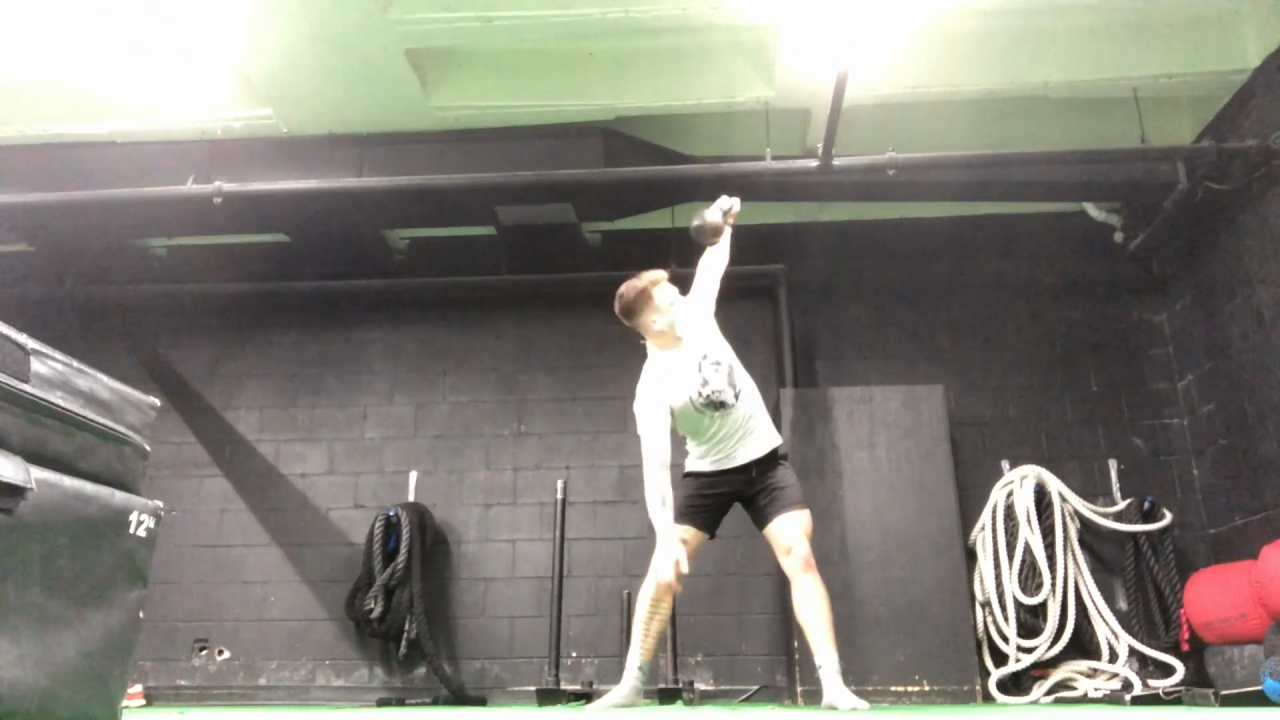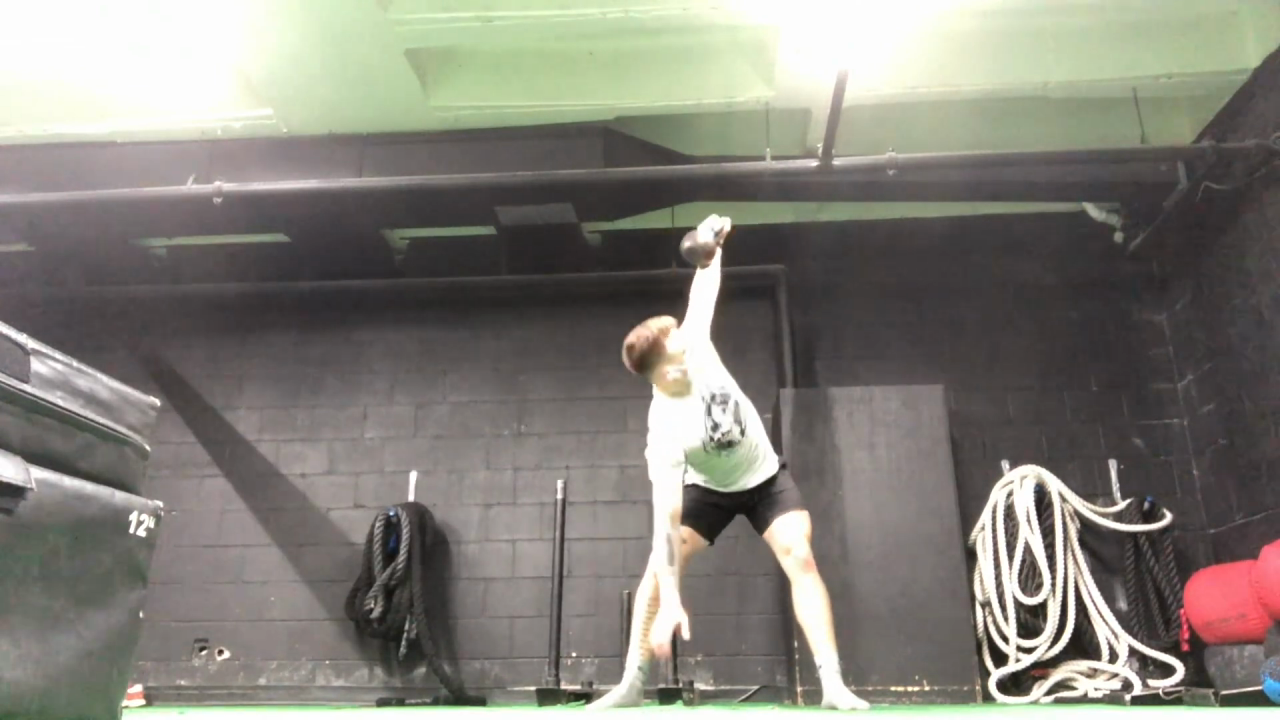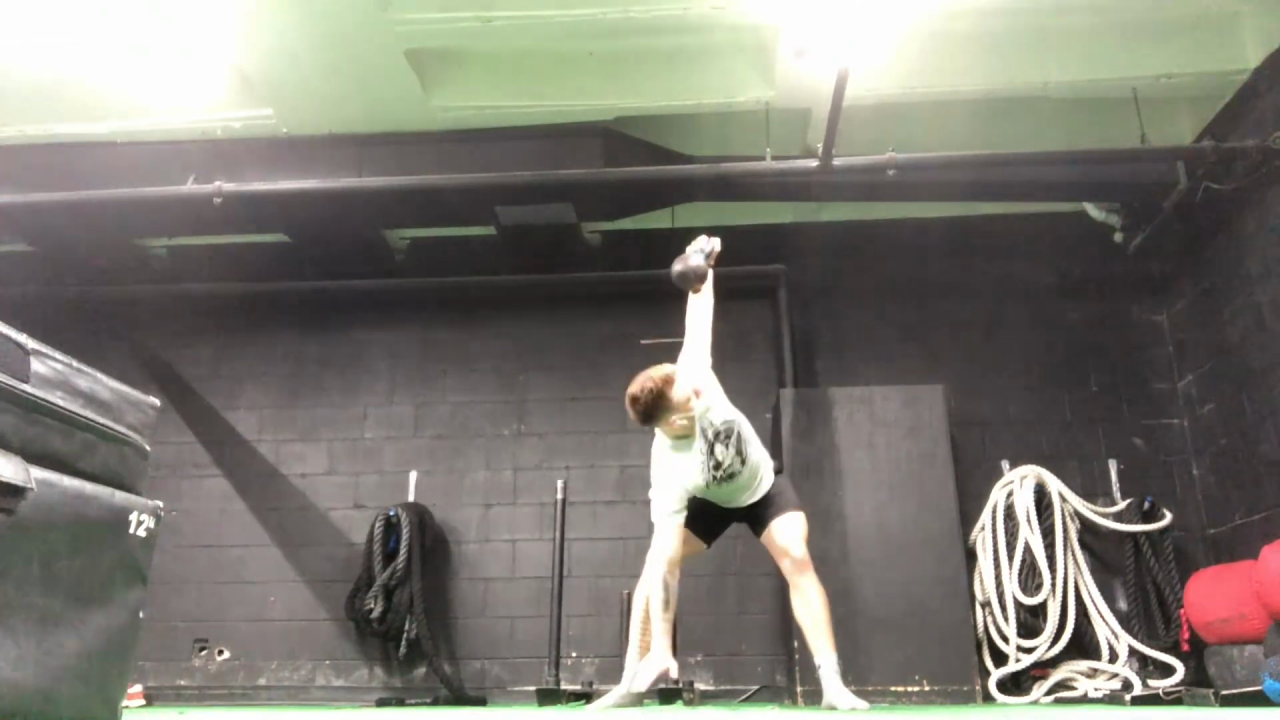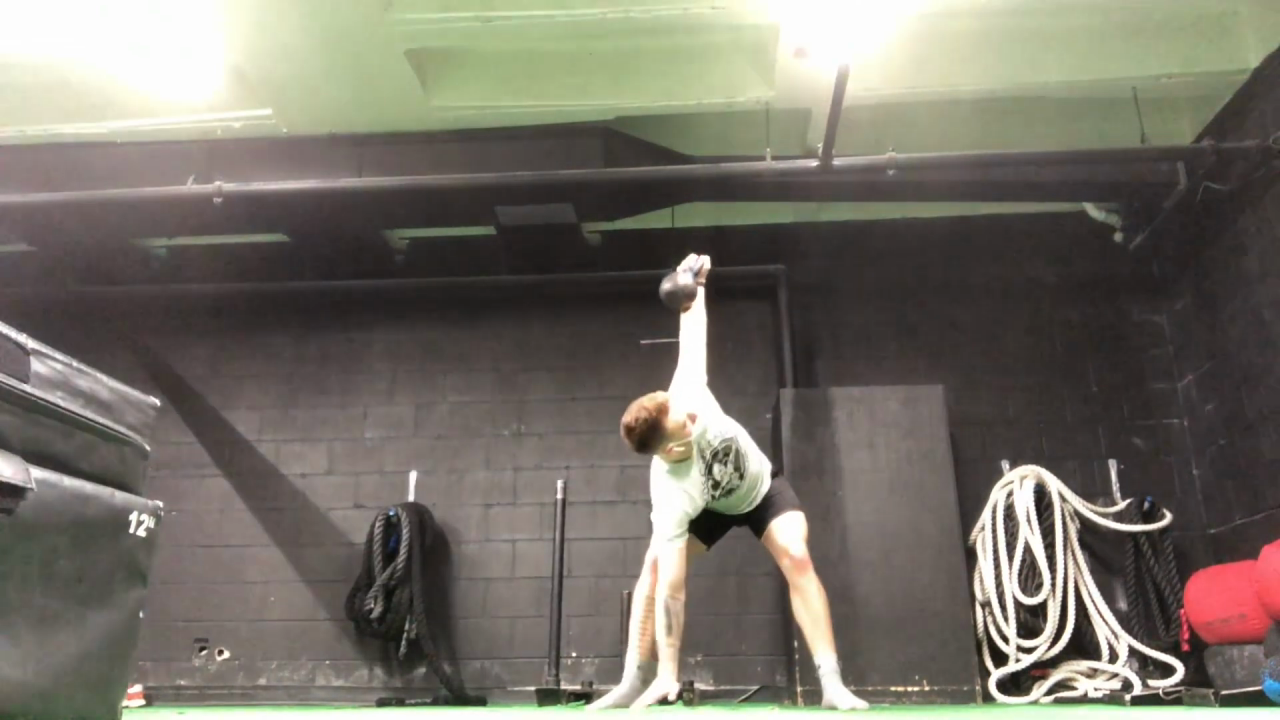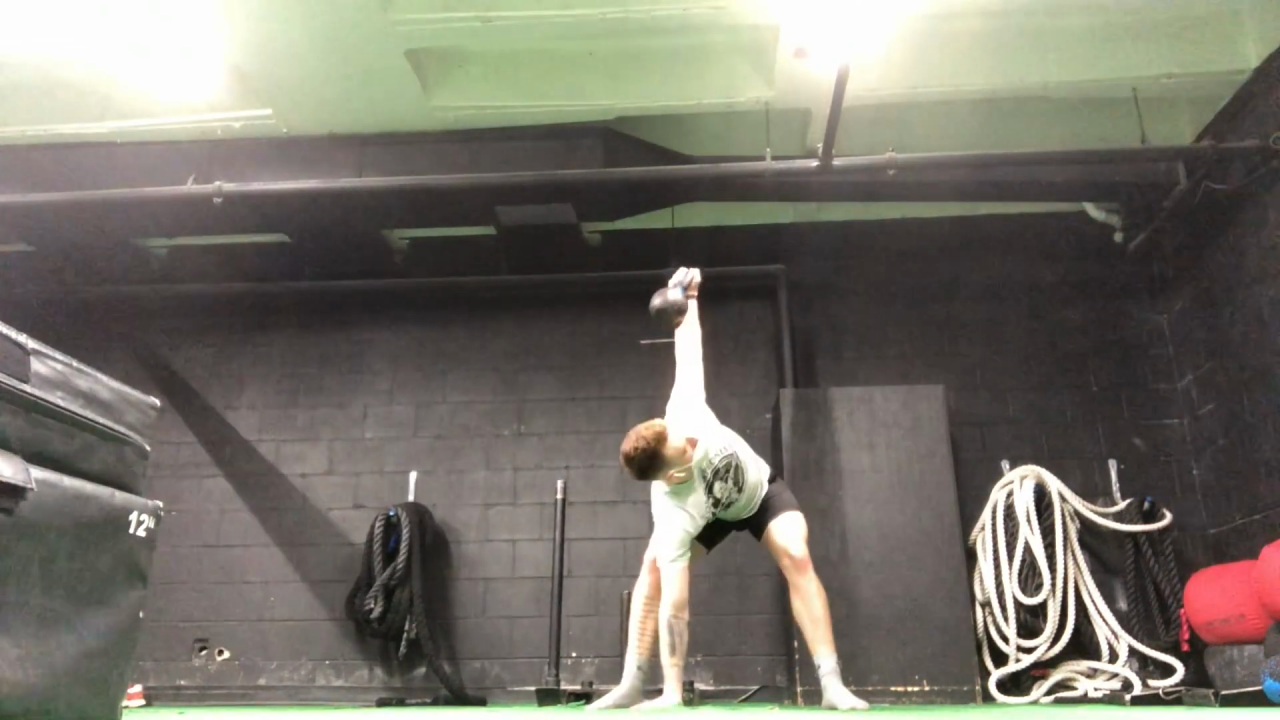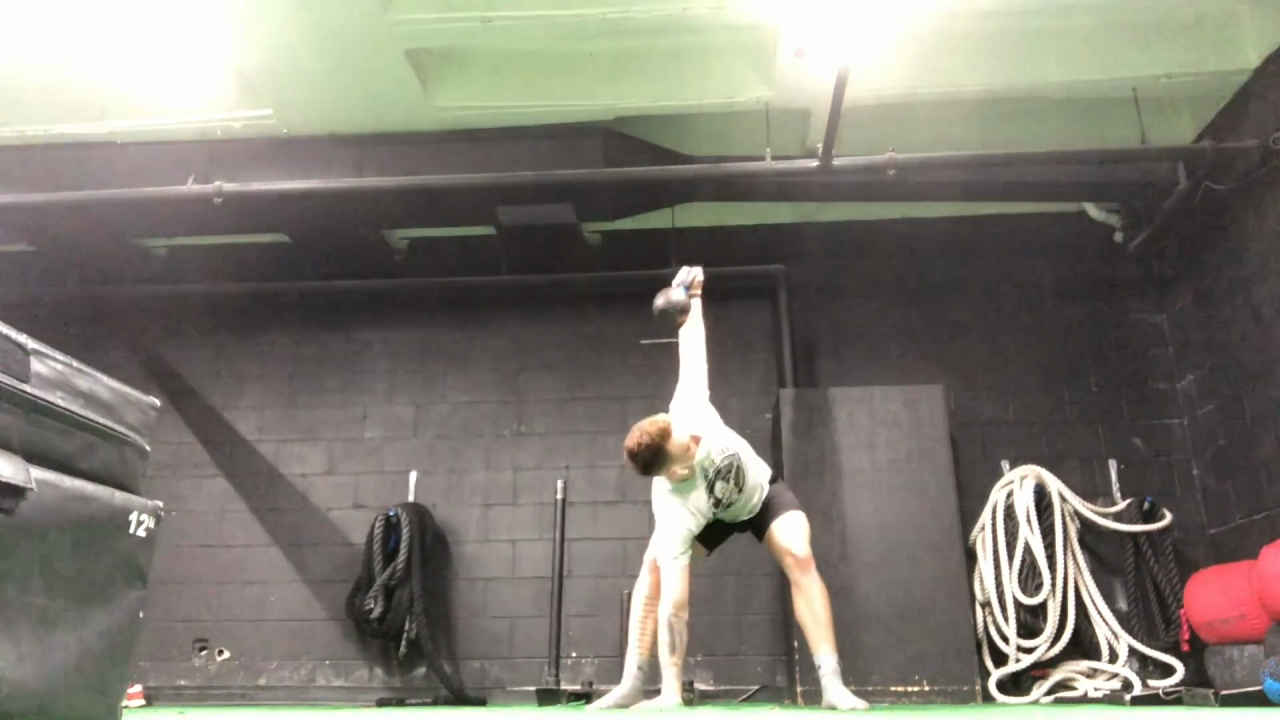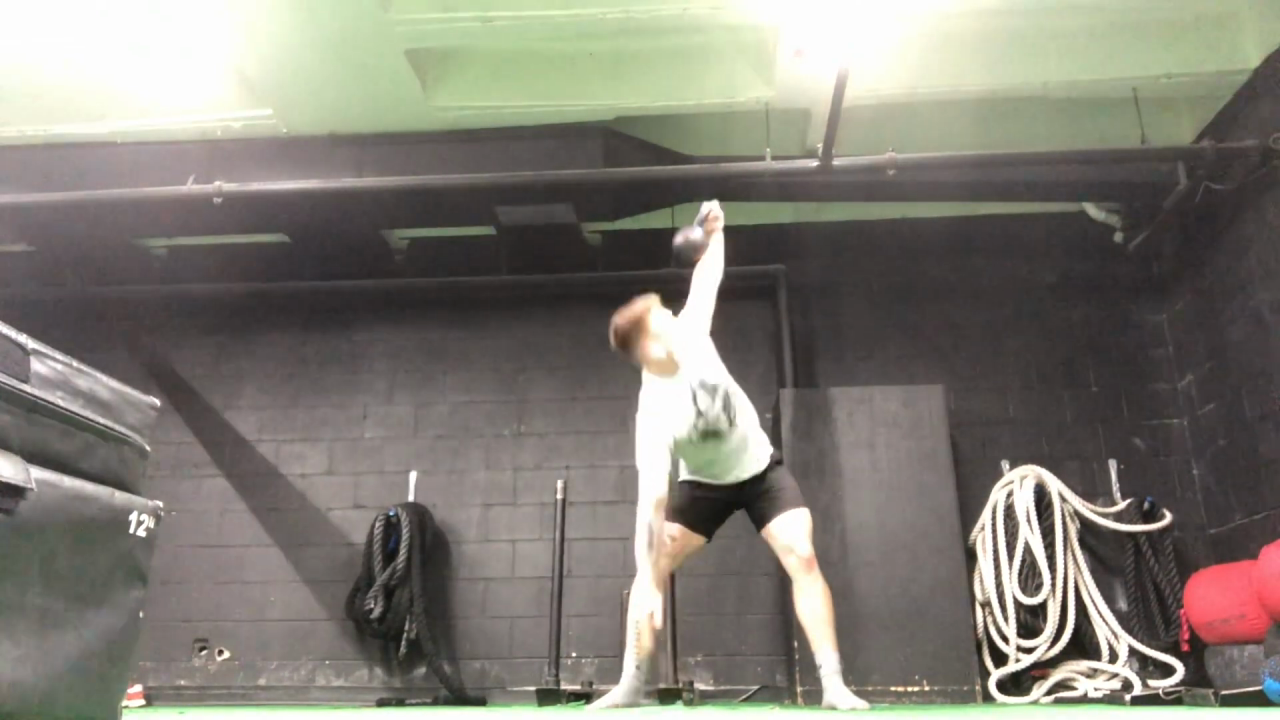
dt=0.4s
person 1, frame 1
left shoulder: (694, 318)
right shoulder: (654, 388)
left elbow: (713, 264)
right elbow: (655, 467)
left wrist: (724, 226)
right wrist: (668, 540)
left hip: (766, 460)
right hip: (709, 472)
left knee: (799, 557)
right knee: (663, 565)
left ankle: (833, 685)
right ankle: (632, 683)
person 1, frame 2
left shoulder: (691, 351)
right shoulder: (666, 431)
left elbow: (703, 293)
right elbow: (666, 518)
left wrist: (711, 247)
right wrist: (671, 601)
left hip: (767, 476)
right hip: (710, 489)
left knee: (800, 558)
right knee: (660, 561)
left ankle: (833, 684)
right ankle: (632, 683)
person 1, frame 3
left shoulder: (692, 378)
right shoulder: (671, 473)
left elbow: (698, 318)
right elbow: (667, 564)
left wrist: (704, 267)
right wrist: (661, 649)
left hip: (764, 483)
right hip: (709, 500)
left knee: (796, 557)
right knee: (655, 562)
left ankle: (832, 684)
right ankle: (630, 681)
person 1, frame 4
left shoulder: (688, 396)
right shoulder: (672, 495)
left elbow: (692, 337)
right elbow: (671, 586)
left wrist: (695, 285)
right wrist: (667, 673)
left hip: (762, 485)
right hip: (711, 507)
left knee: (796, 558)
right knee: (655, 565)
left ankle: (831, 683)
right ankle: (634, 681)
person 1, frame 5
left shoulder: (684, 416)
right shoulder: (674, 514)
left elbow: (688, 354)
right elbow: (675, 605)
left wrist: (689, 299)
right wrist: (672, 690)
left hip: (761, 487)
right hip: (712, 512)
left knee: (796, 557)
right knee: (654, 567)
left ankle: (831, 683)
right ankle: (633, 683)
person 1, frame 6
left shoulder: (689, 414)
right shoulder: (675, 511)
left elbow: (692, 353)
right elbow: (674, 604)
left wrist: (693, 297)
right wrist: (671, 688)
left hip: (763, 489)
right hip: (713, 517)
left knee: (800, 558)
right knee: (654, 567)
left ankle: (832, 684)
right ankle: (632, 684)
person 1, frame 7
left shoulder: (689, 337)
right shoulder: (655, 415)
left elbow: (706, 279)
right elbow: (651, 504)
right wrist: (651, 586)
left hip: (761, 468)
right hip: (705, 483)
left knee: (801, 555)
right knee: (654, 564)
left ankle: (833, 684)
right ankle: (632, 683)
